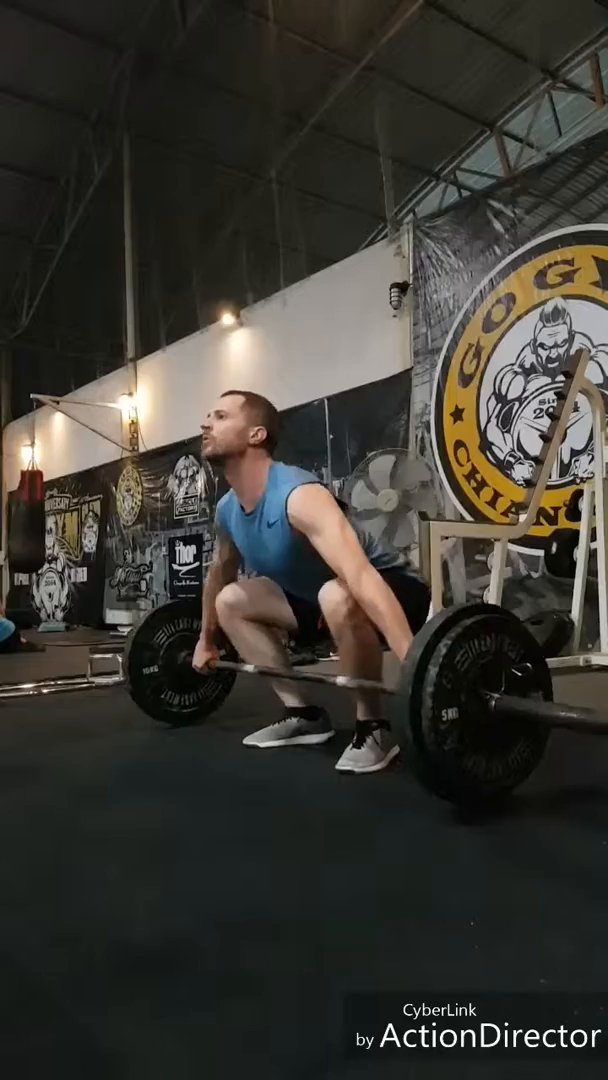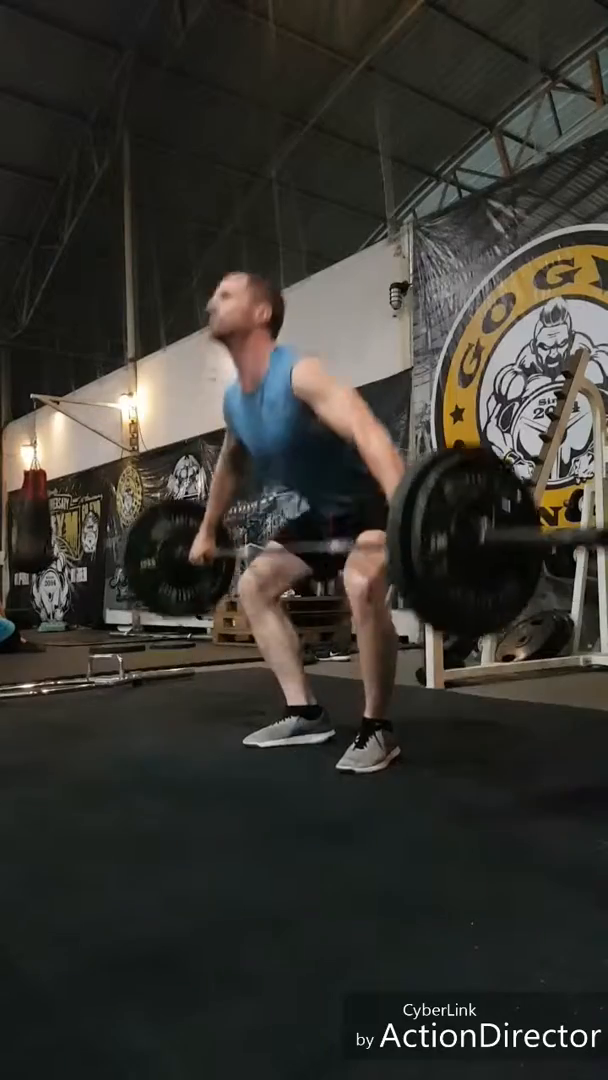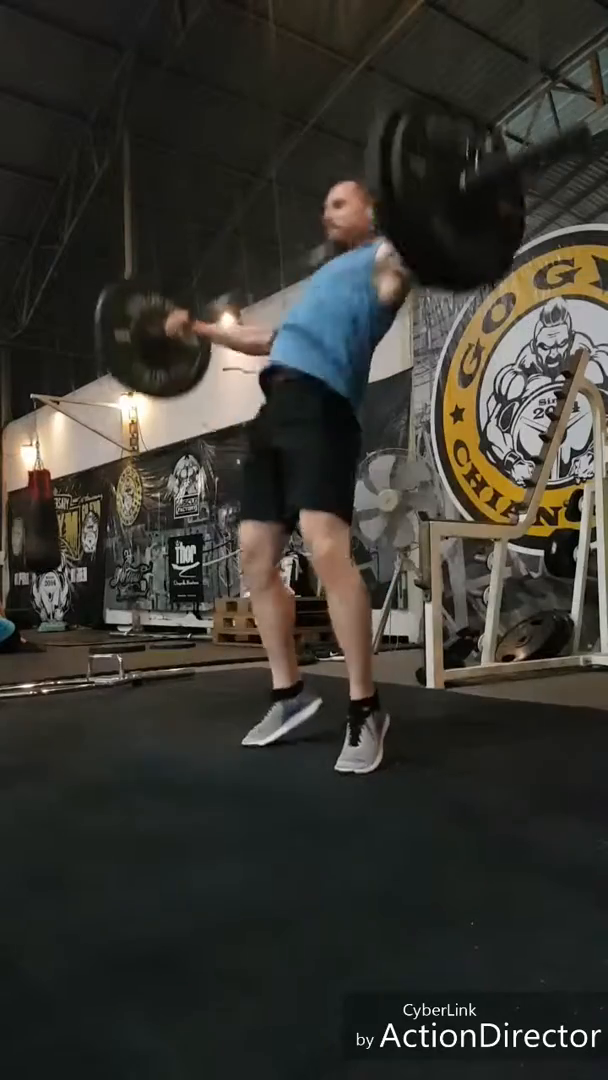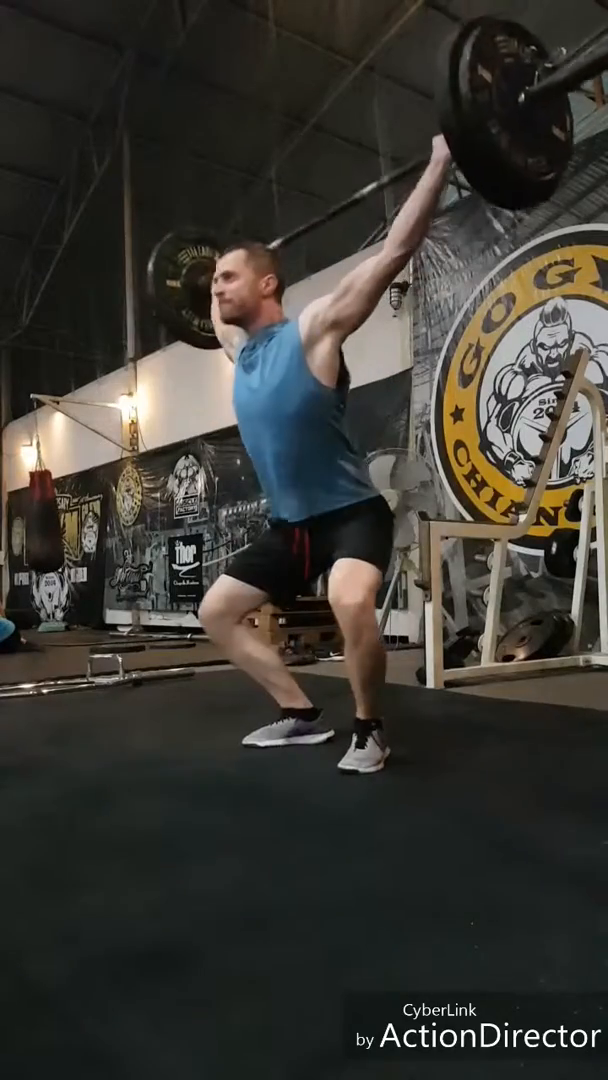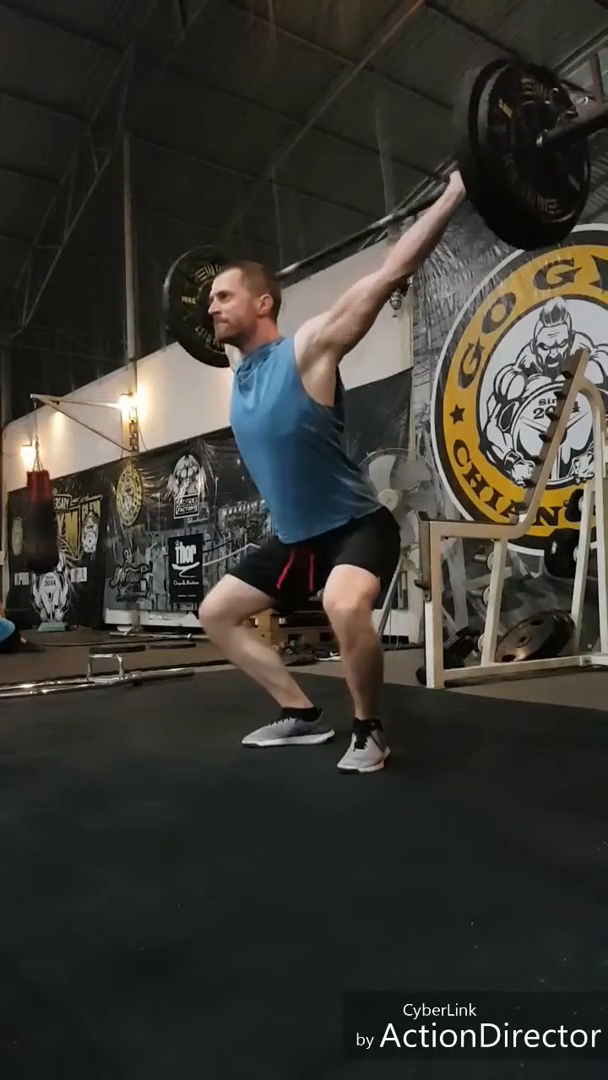
dt=0.4s
person 1, frame 1
left shoulder: (298, 496)
right shoulder: (228, 510)
left elbow: (363, 578)
right elbow: (219, 575)
right wrist: (206, 642)
left hip: (391, 588)
left knee: (338, 598)
right knee: (229, 602)
left ankle: (374, 730)
right ankle: (303, 715)
person 1, frame 2
left shoulder: (300, 375)
right shoulder: (235, 396)
left elbow: (370, 437)
right elbow: (229, 468)
right wrist: (207, 532)
left hip: (373, 500)
right hip: (326, 506)
left knee: (361, 583)
right knee: (254, 585)
left ankle: (377, 730)
right ankle: (305, 712)
person 1, frame 3
left shoulder: (381, 257)
right shoulder: (328, 274)
left elbow: (412, 264)
right elbow: (267, 336)
right wrist: (195, 327)
left hip: (320, 407)
right hip: (280, 406)
left knee: (325, 552)
right knee: (256, 557)
left ankle: (366, 711)
right ankle: (289, 693)
person 1, frame 4
left shoulder: (312, 331)
right shoulder: (243, 350)
left elbow: (391, 253)
right elbow: (222, 322)
left wrist: (440, 163)
left hip: (351, 513)
right hip: (291, 524)
left knee: (350, 599)
right knee: (216, 611)
left ankle: (370, 729)
right ankle: (302, 715)
person 1, frame 5
left shoulder: (307, 350)
right shoulder: (243, 367)
left elbow: (388, 274)
right elbow: (229, 331)
left wrist: (455, 194)
left hip: (356, 527)
right hip: (294, 538)
left knee: (344, 606)
right knee: (216, 612)
left ankle: (369, 730)
right ankle: (302, 714)
